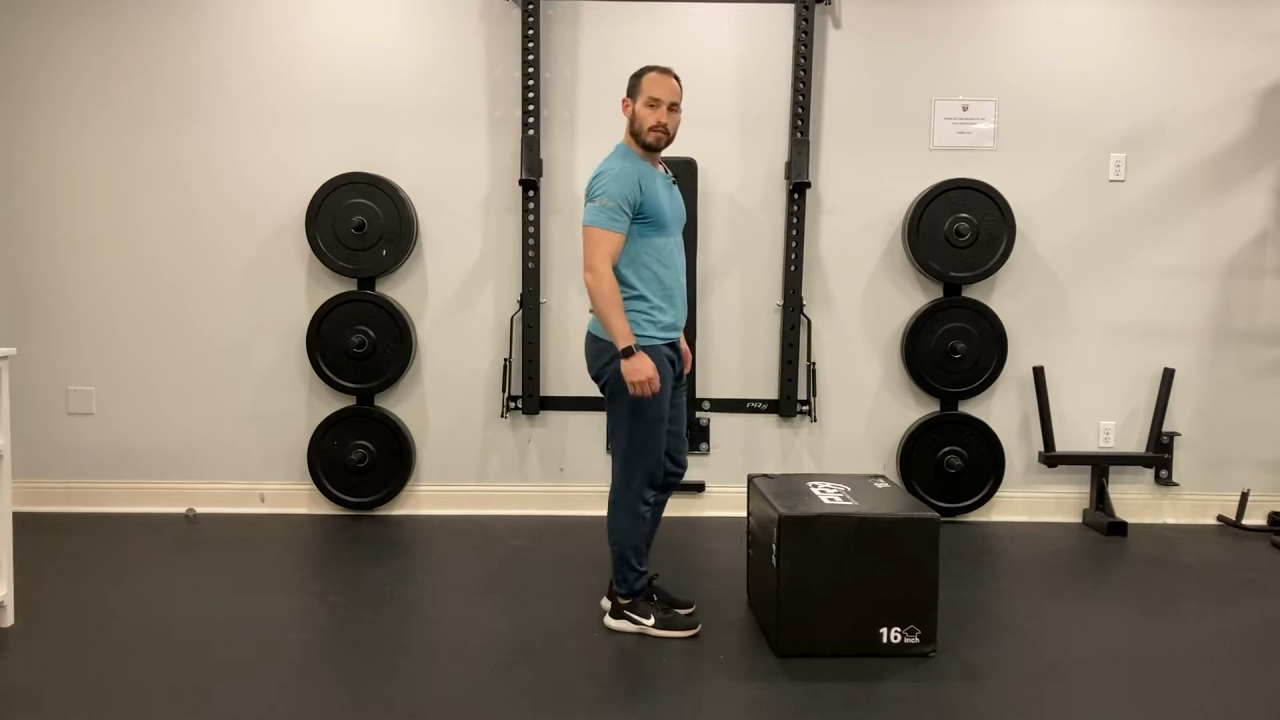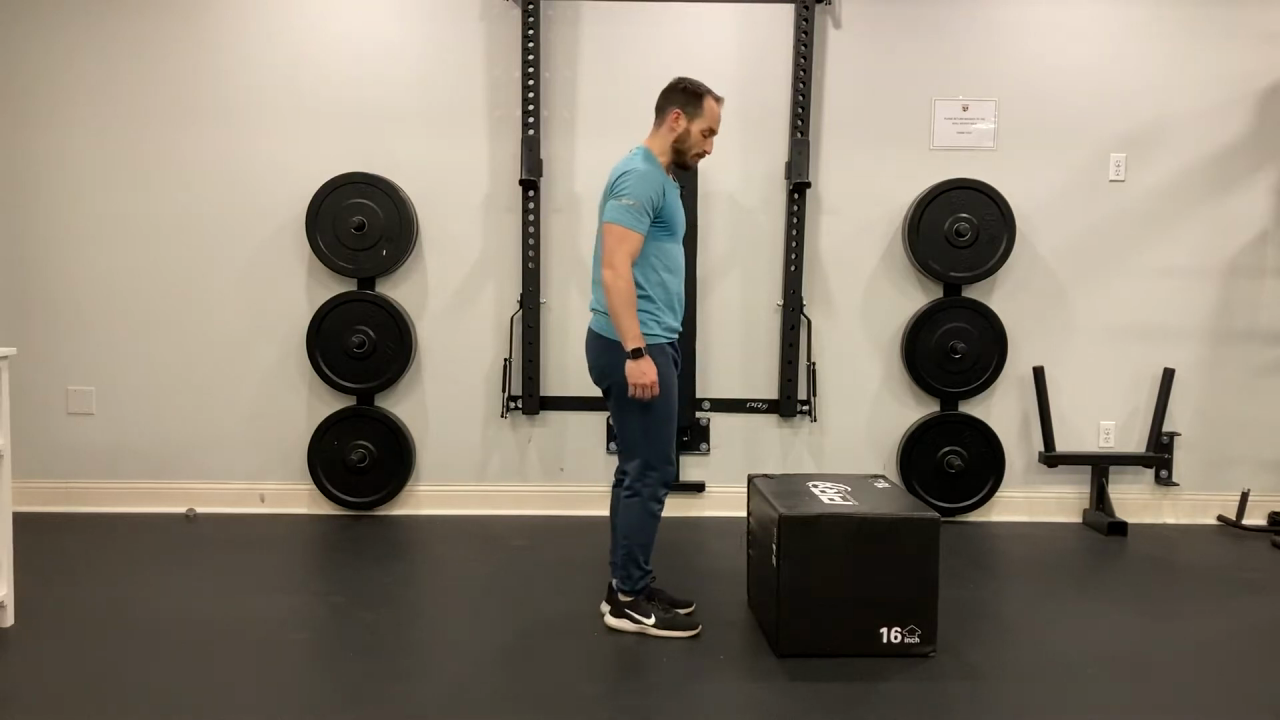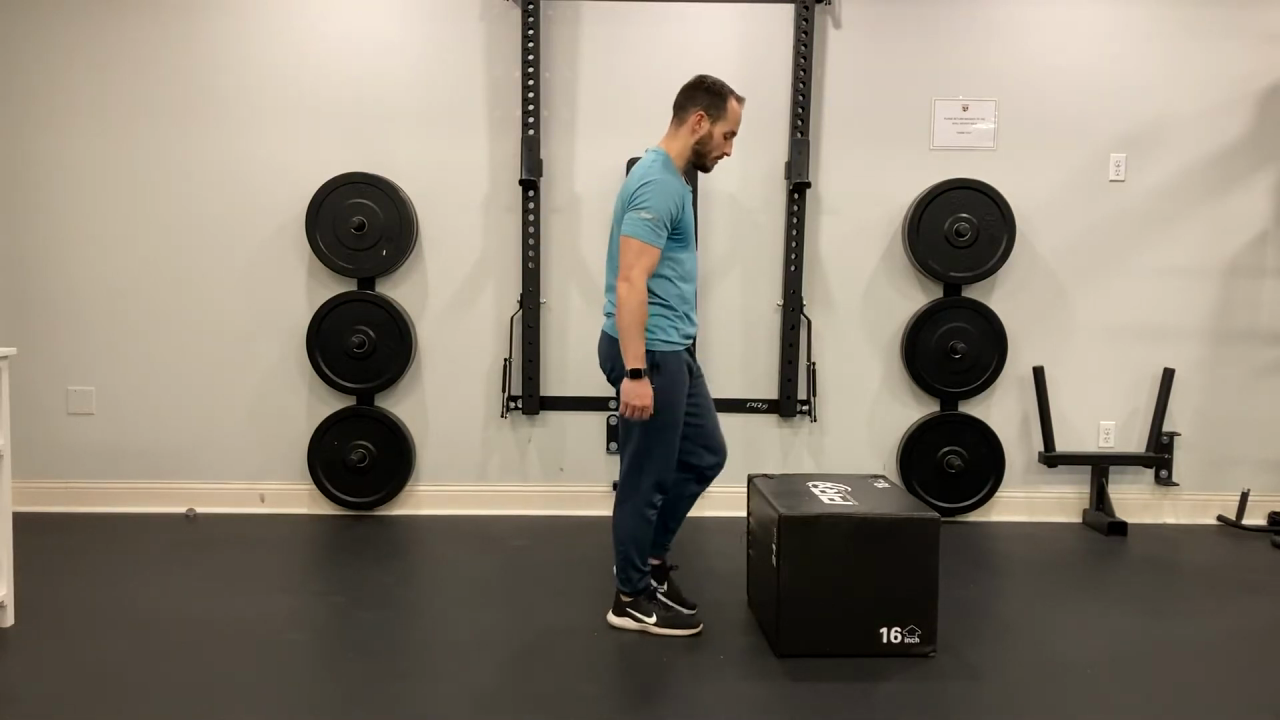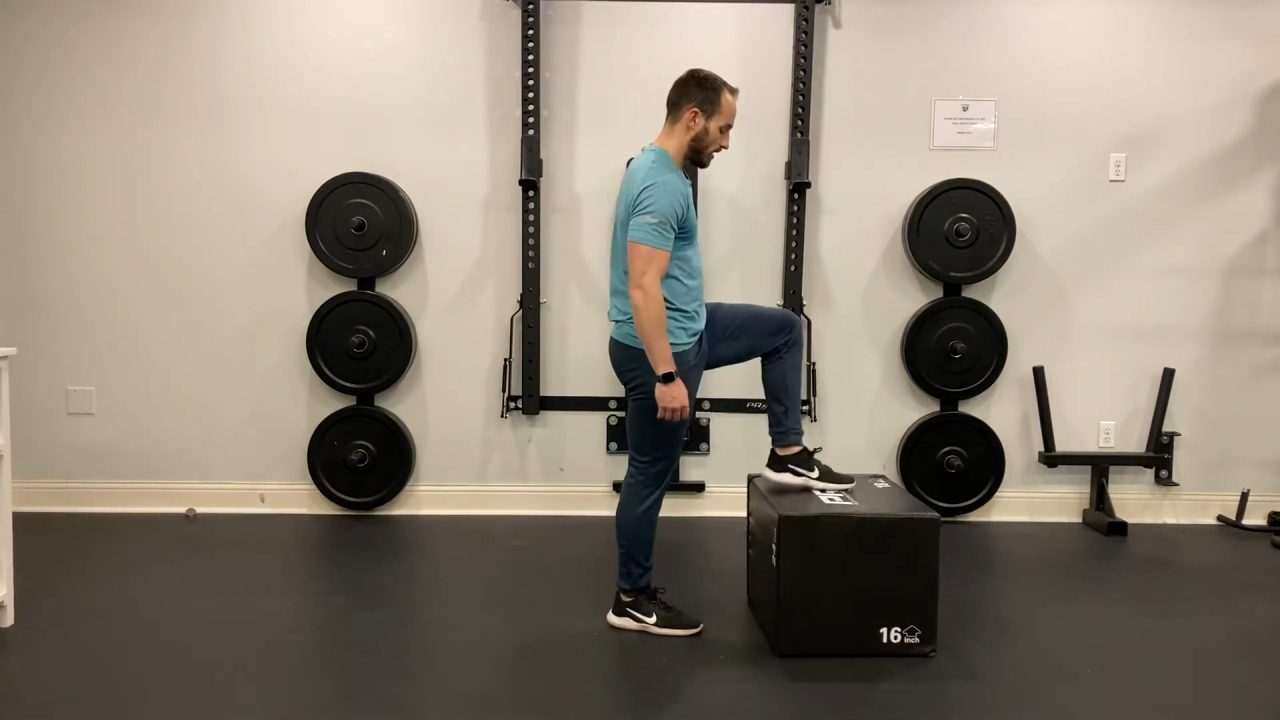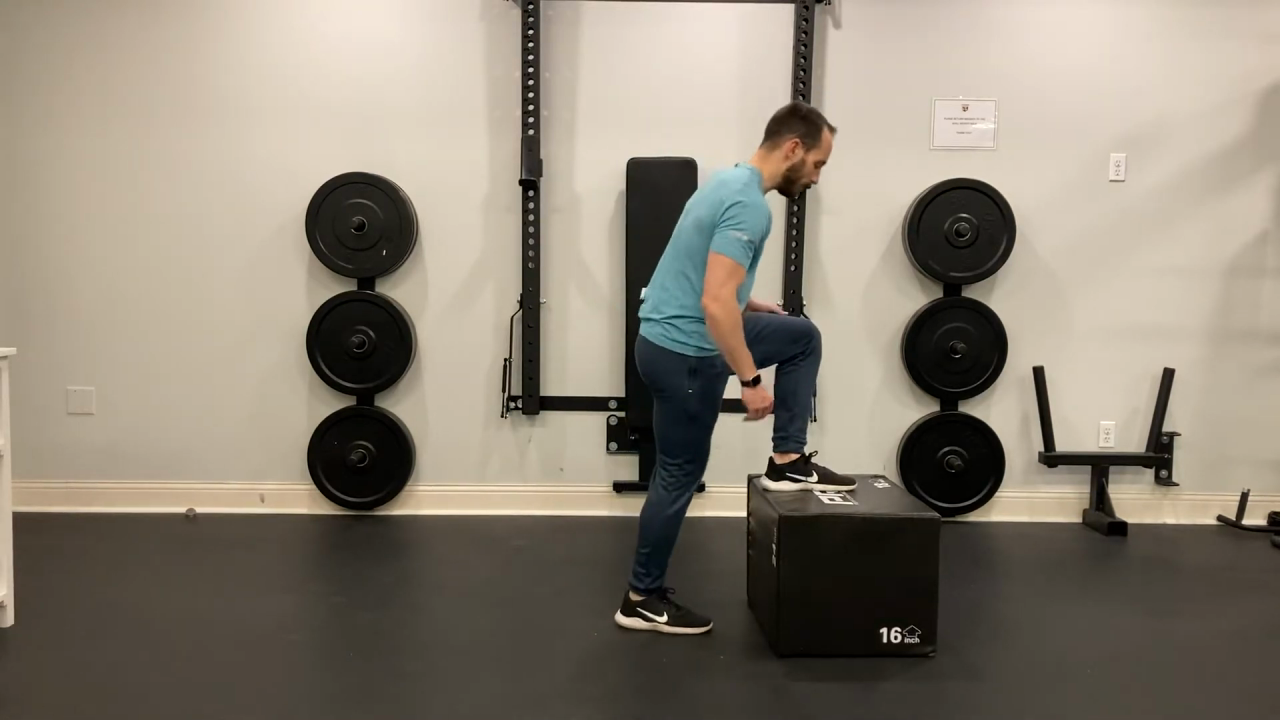
dt=1s
person 1, frame 1
left shoulder: (662, 177)
right shoulder: (618, 176)
right elbow: (598, 271)
left wrist: (674, 336)
right wrist: (629, 351)
left hip: (660, 348)
right hip: (635, 352)
left knee: (667, 468)
right knee: (639, 476)
left ankle: (631, 580)
right ankle: (627, 600)
person 1, frame 2
left shoulder: (658, 178)
right shoulder: (639, 176)
right elbow: (615, 270)
right wrist: (637, 352)
left hip: (647, 344)
right hip: (635, 349)
left knee: (638, 469)
right knee: (650, 471)
left ankle: (626, 584)
right ankle: (630, 599)
person 1, frame 3
left shoulder: (666, 177)
right shoulder: (658, 184)
right elbow: (630, 284)
right wrist: (635, 373)
left hip: (667, 351)
right hip: (652, 355)
left knee: (704, 457)
right knee: (647, 478)
left ankle: (650, 563)
right ankle: (633, 597)
person 1, frame 4
left shoulder: (656, 169)
right shoulder: (662, 184)
right elbow: (643, 289)
right wrist: (666, 376)
left hip: (685, 328)
right hip: (659, 348)
left knee: (783, 328)
right knee: (650, 474)
left ankle: (788, 454)
right ankle: (632, 599)
person 1, frame 5
left shoulder: (731, 181)
right shoulder: (749, 204)
right elbow: (715, 302)
left wrist: (753, 305)
right wrist: (751, 380)
left hip: (678, 333)
right hip: (682, 351)
left knee: (802, 336)
right knee: (679, 475)
left ankle: (787, 460)
right ankle: (642, 598)
